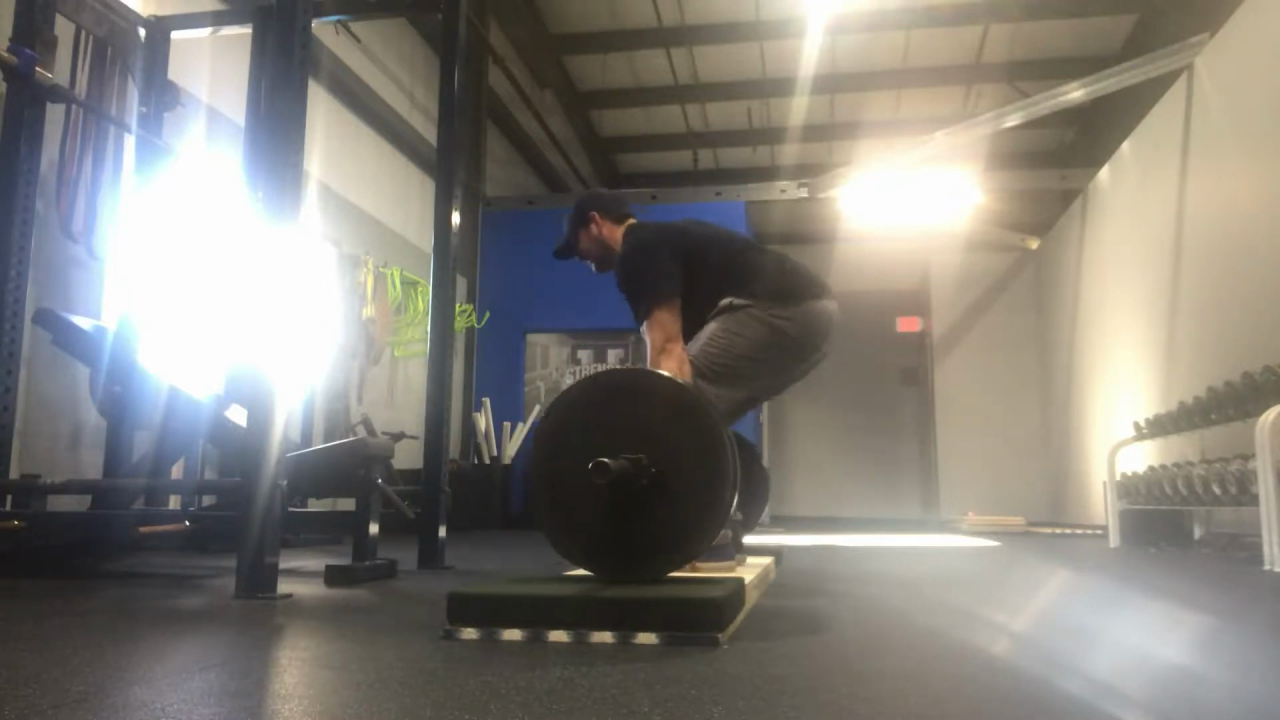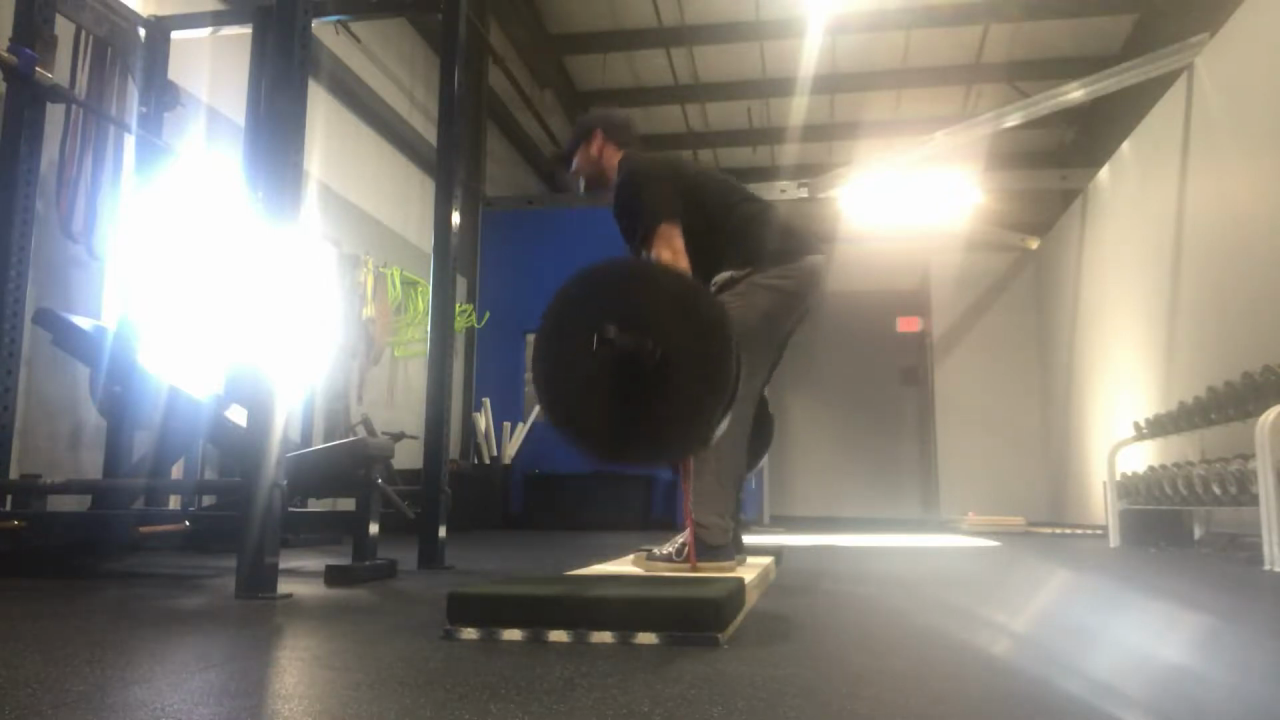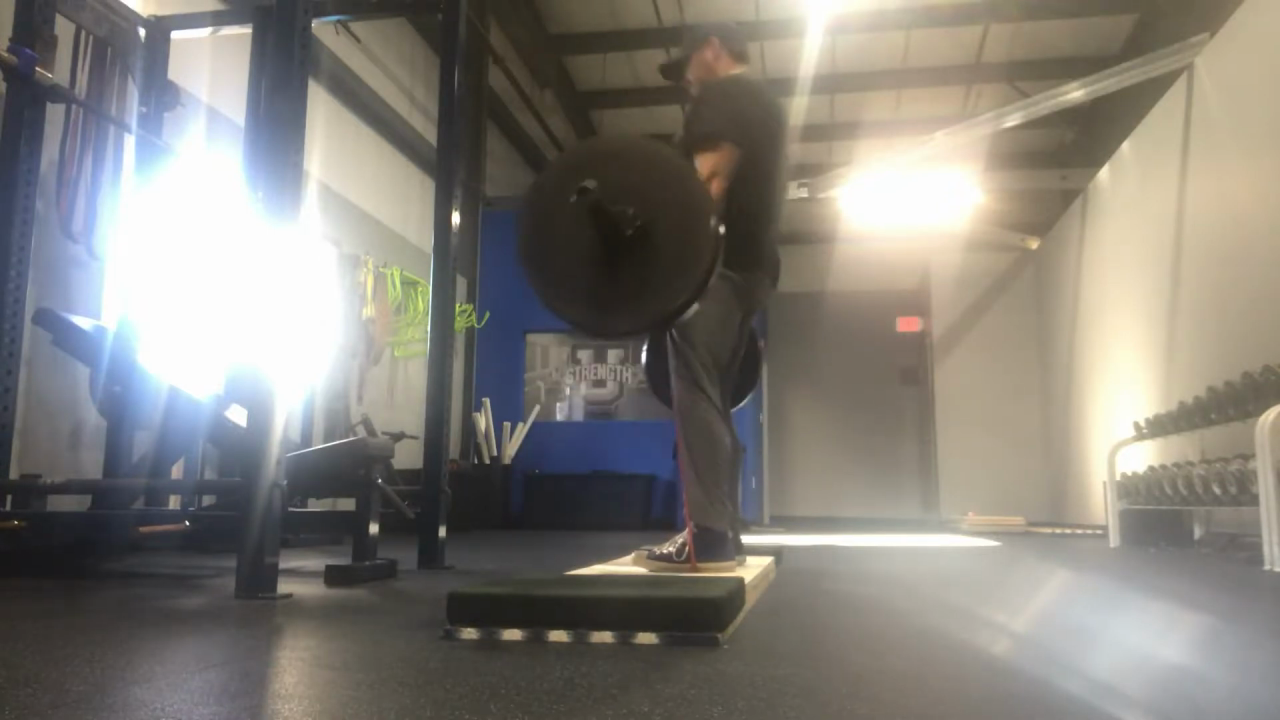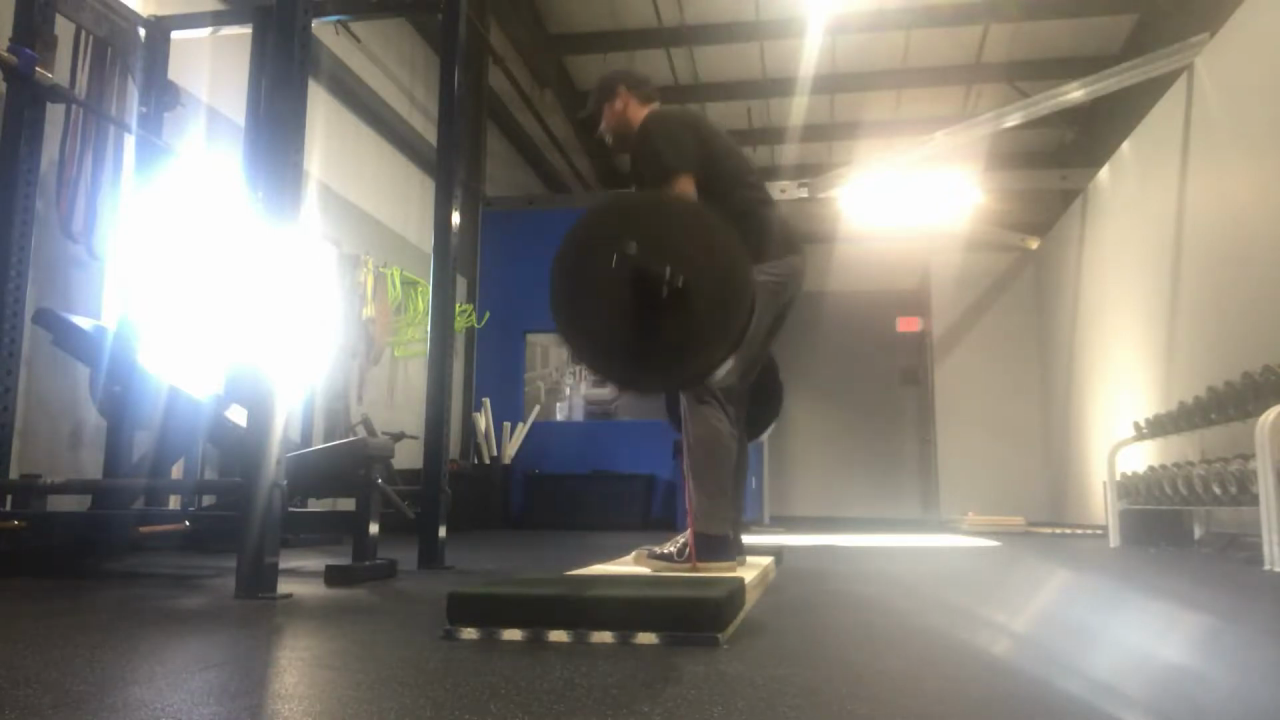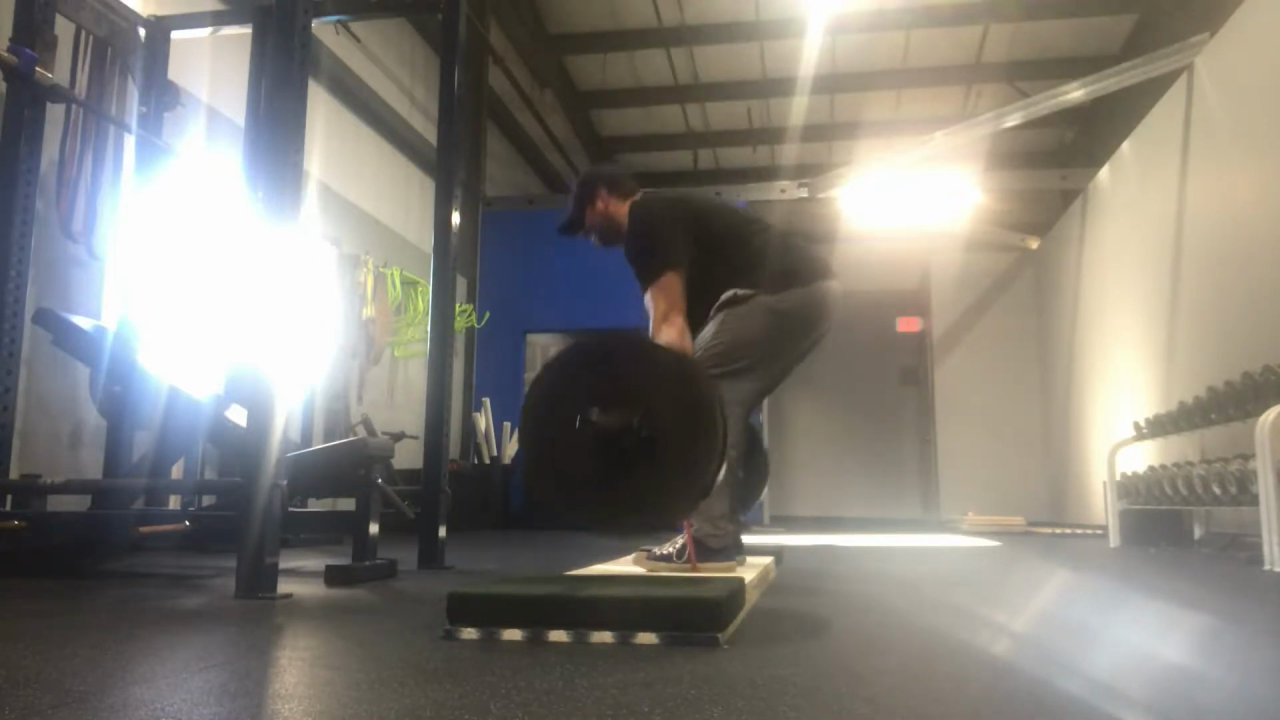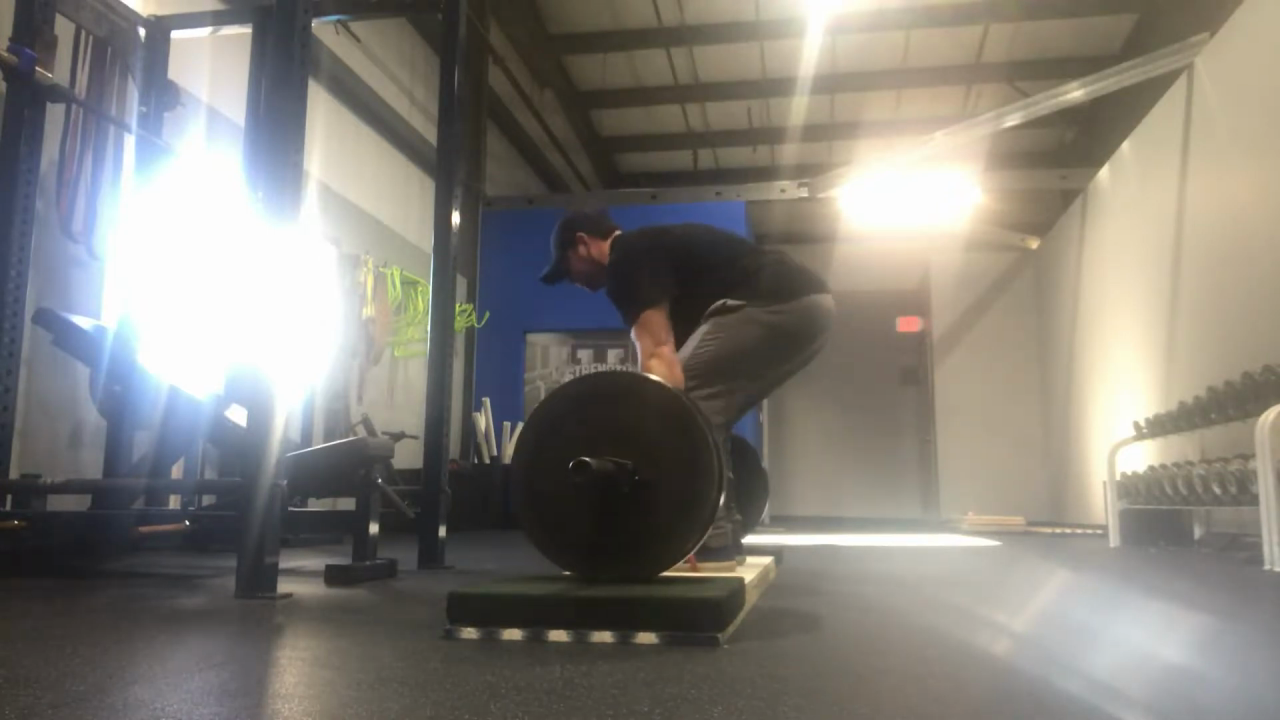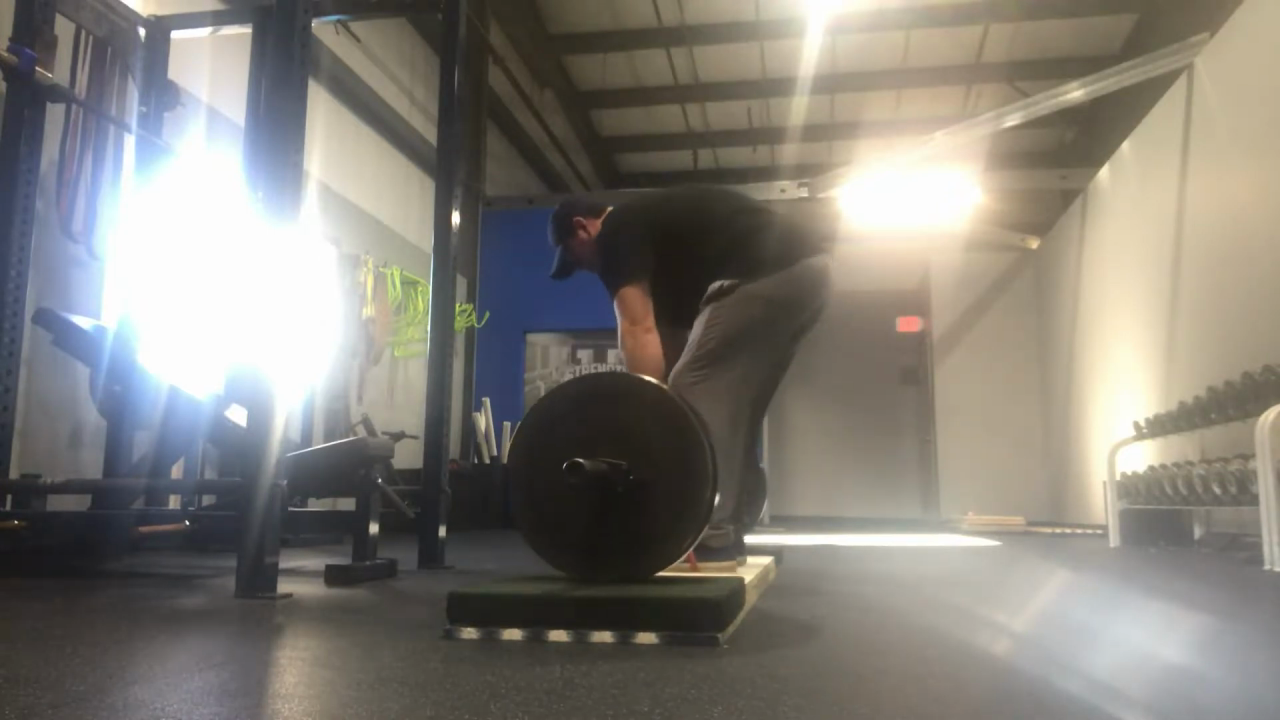
dt=0.4s
person 1, frame 1
left shoulder: (640, 252)
right shoulder: (659, 244)
left elbow: (666, 349)
right elbow: (679, 345)
left hip: (783, 308)
right hip: (808, 311)
right ankle: (714, 535)
person 1, frame 2
left shoulder: (637, 179)
right shoulder: (652, 179)
left elbow: (672, 262)
right elbow: (682, 261)
left hip: (767, 265)
right hip: (786, 262)
left ankle: (708, 542)
right ankle: (720, 536)
person 1, frame 3
left shoulder: (726, 93)
right shoulder: (758, 105)
left elbow: (712, 177)
left hip: (715, 262)
right hip: (745, 265)
left knee: (695, 399)
right knee: (709, 402)
left ankle: (708, 540)
right ankle: (720, 535)
person 1, frame 4
left shoulder: (657, 130)
right shoulder: (680, 132)
left hip: (754, 263)
right hip: (775, 261)
left knee: (706, 392)
right knee: (722, 398)
left ankle: (710, 541)
right ankle: (720, 535)
person 1, frame 5
left shoulder: (648, 222)
right shoulder: (666, 218)
left elbow: (669, 321)
right elbow: (681, 320)
left hip: (785, 292)
right hip: (808, 292)
right knee: (718, 403)
left ankle: (709, 542)
right ankle: (720, 535)
person 1, frame 6
left shoulder: (628, 259)
right shoulder: (651, 252)
left elbow: (657, 355)
right elbow: (669, 352)
left hip: (780, 305)
right hip: (805, 305)
right knee: (703, 409)
left ankle: (709, 543)
right ankle: (722, 536)
person 1, frame 7
left shoulder: (617, 233)
right shoulder: (654, 228)
left elbow: (639, 331)
right elbow: (671, 332)
left hip: (769, 272)
right hip: (806, 263)
left knee: (699, 392)
right knee: (735, 403)
left ankle: (710, 543)
right ankle: (725, 534)
